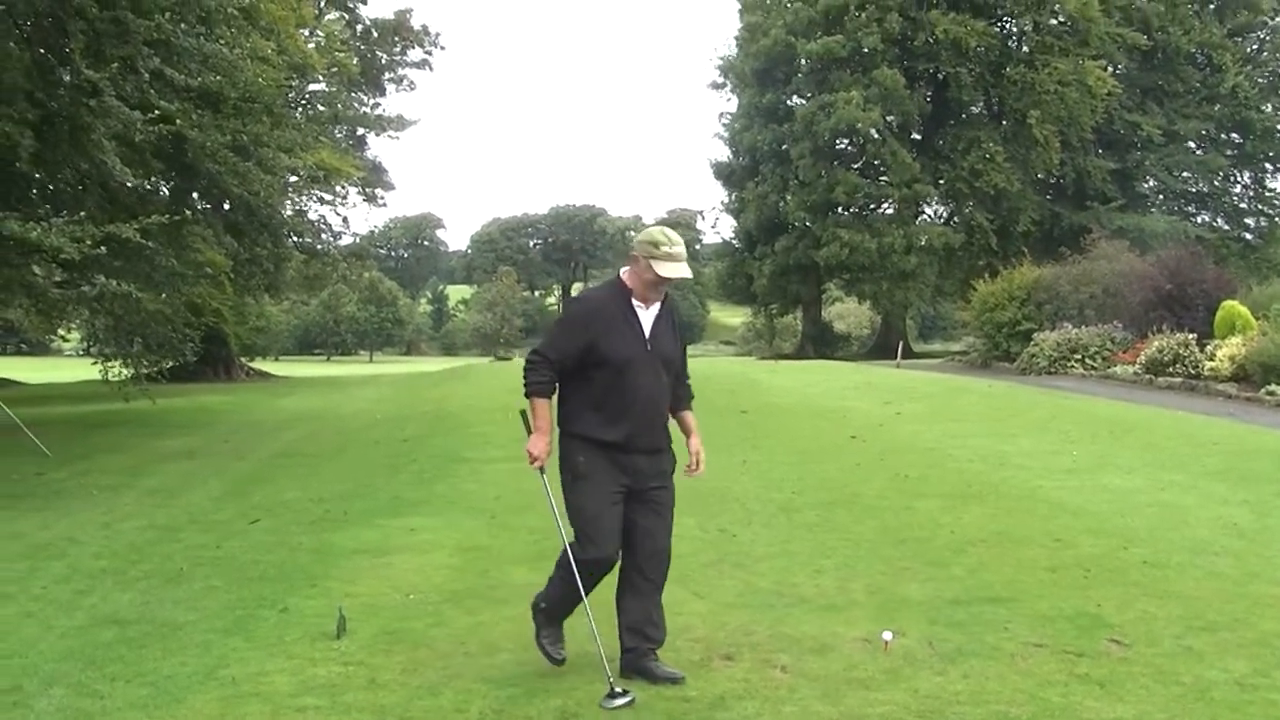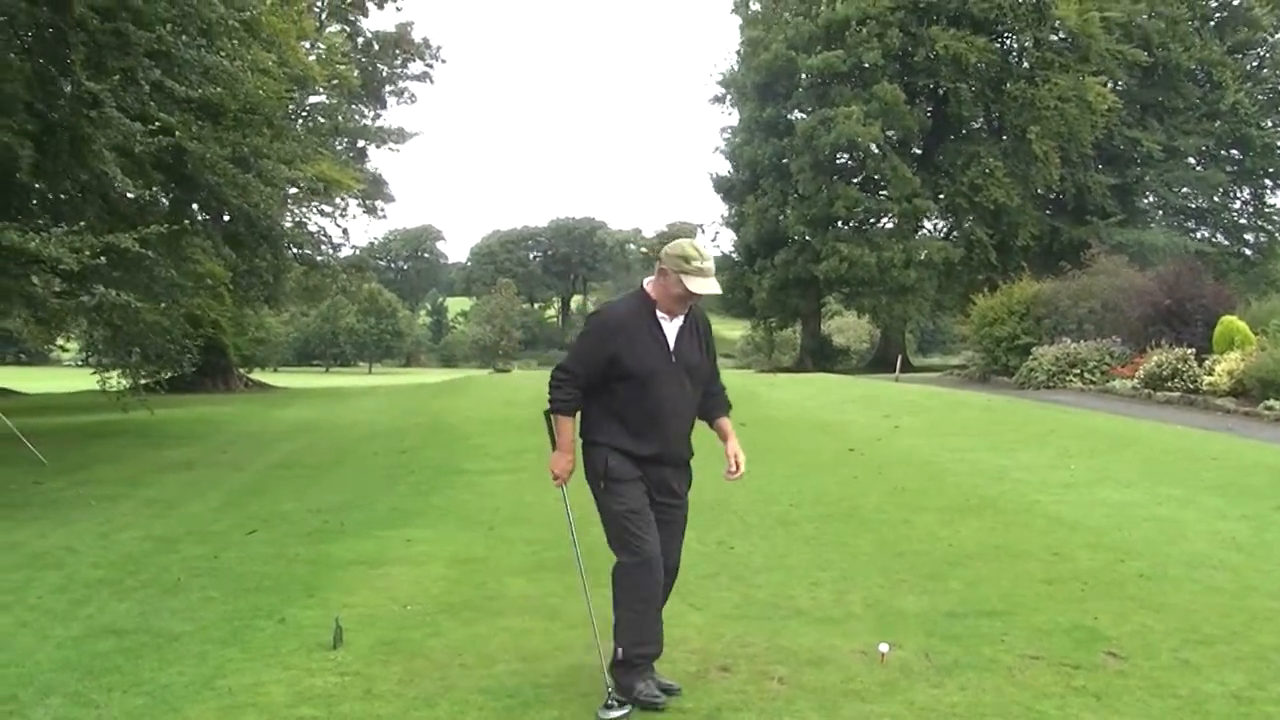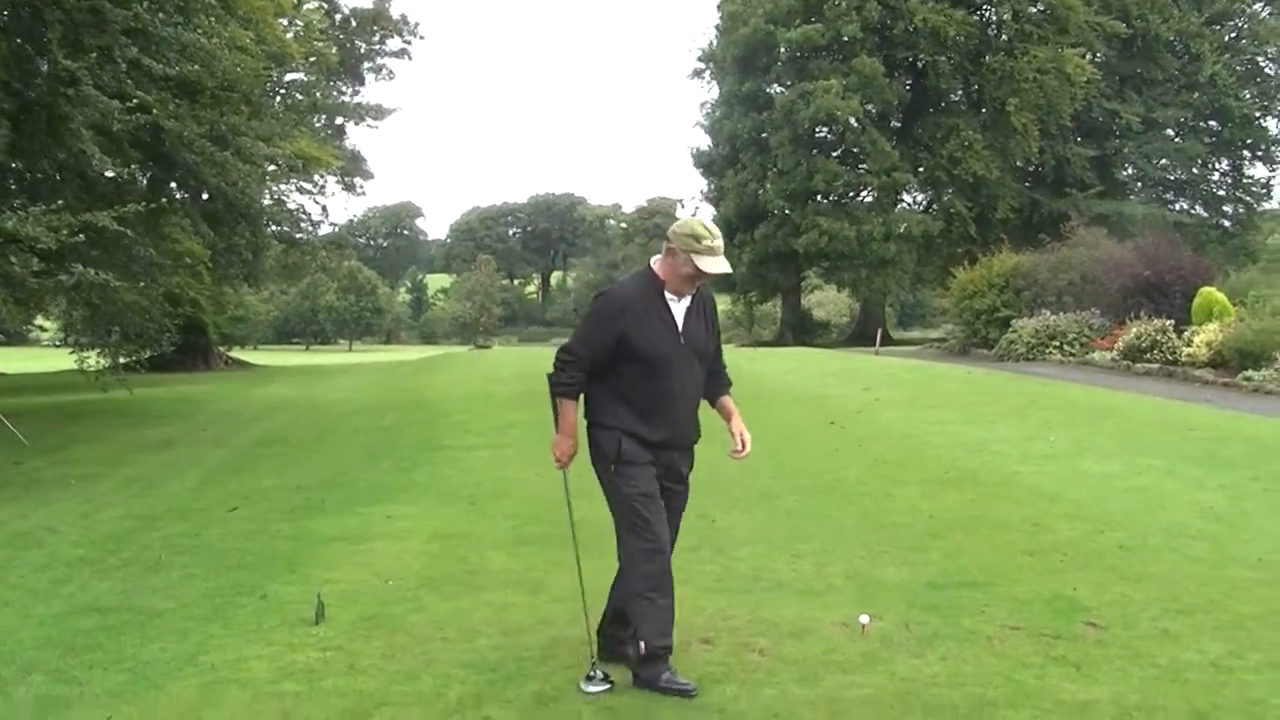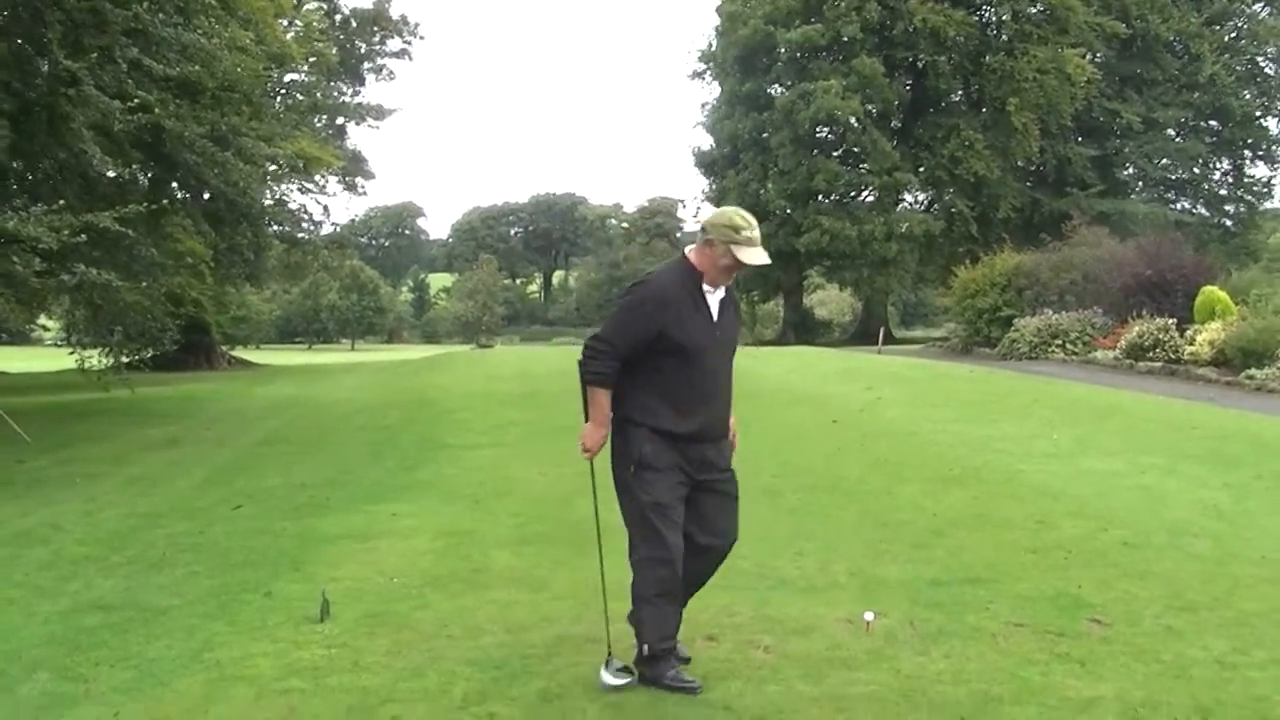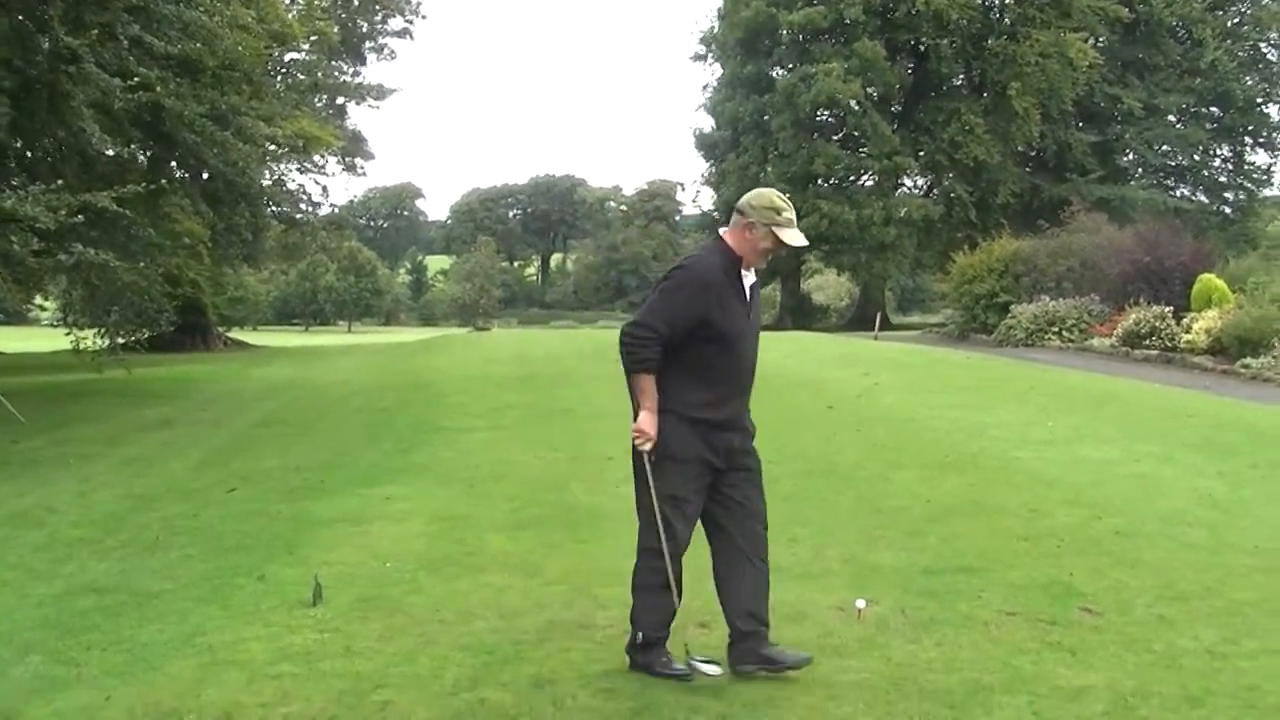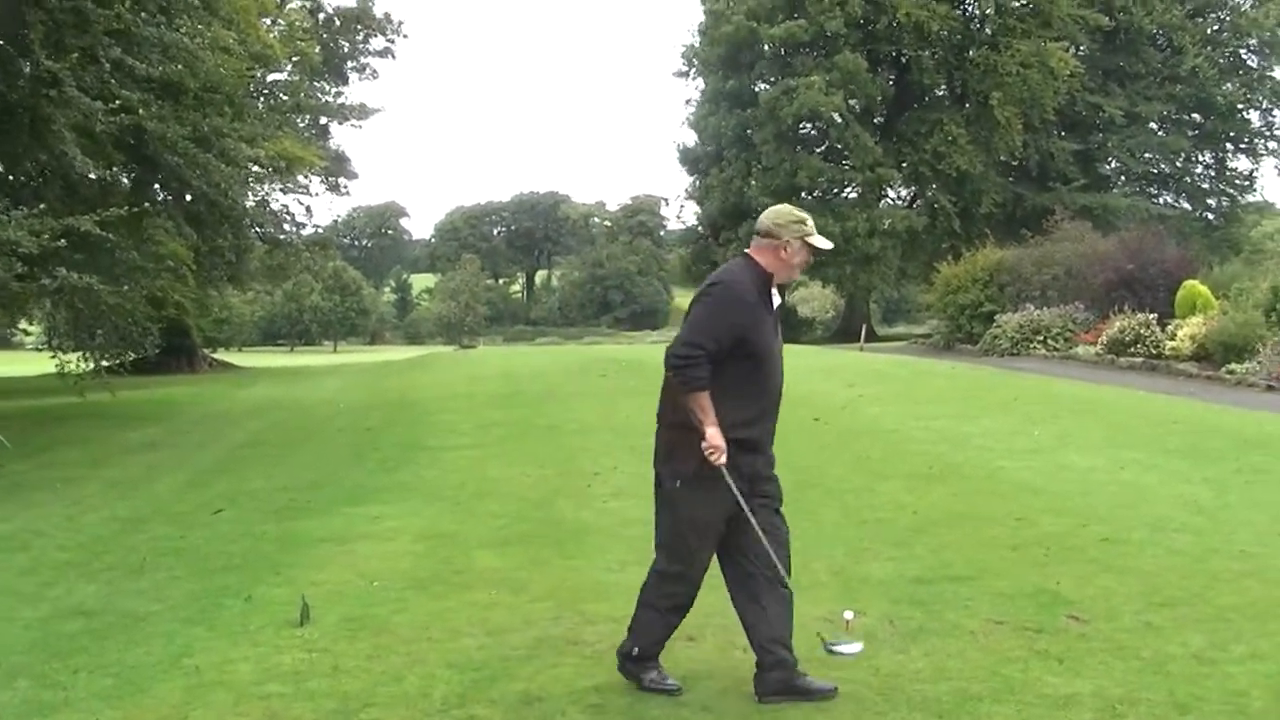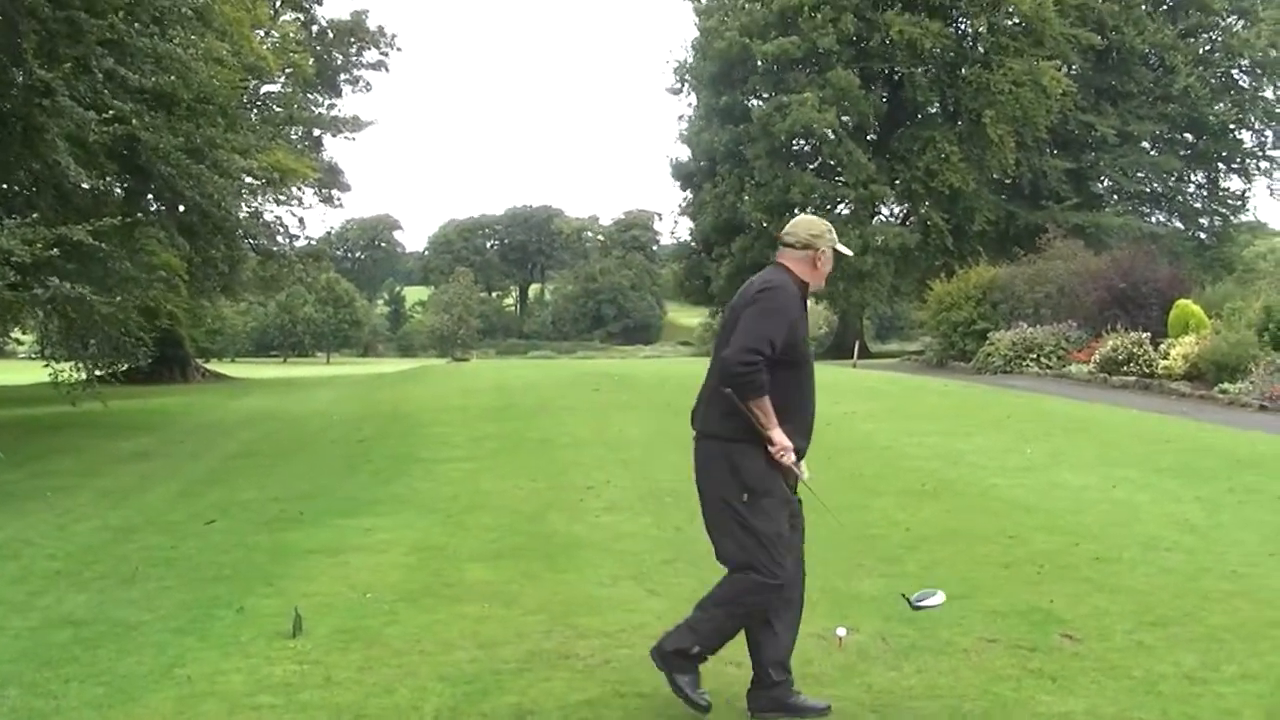
dt=0.2s
person 1, frame 1
left shoulder: (670, 313)
right shoulder: (591, 308)
left elbow: (677, 381)
right elbow: (541, 367)
left wrist: (691, 433)
right wrist: (541, 433)
left hip: (651, 456)
right hip: (594, 452)
left knee: (651, 555)
right knee: (598, 548)
left ankle: (640, 653)
right ankle: (549, 612)
person 1, frame 2
left shoulder: (697, 323)
right shoulder: (614, 320)
left elbow: (709, 388)
right elbow: (566, 383)
left wrist: (729, 438)
right wrist: (565, 450)
left hip: (672, 467)
right hip: (617, 462)
left knee: (659, 569)
right knee: (641, 561)
left ankle: (633, 662)
right ankle: (633, 668)
person 1, frame 3
left shoulder: (702, 302)
right shoulder: (622, 301)
left elbow: (713, 369)
right elbow: (570, 365)
left wrist: (732, 418)
right wrist: (566, 432)
left hip: (676, 448)
right hip: (625, 446)
left knee: (650, 549)
right knee: (649, 548)
left ankle: (617, 633)
right ankle: (649, 659)
person 1, frame 4
left shoulder: (725, 293)
right shoulder: (657, 291)
right elbow: (600, 353)
left wrist: (727, 418)
right wrist: (599, 423)
left hip: (707, 442)
right hip: (652, 444)
left knee: (716, 538)
right knee: (657, 551)
left ankle: (654, 621)
right ankle: (651, 657)
person 1, frame 5
left shoulder: (744, 275)
right shoulder: (698, 274)
right elbow: (638, 338)
right wrist: (647, 410)
left hip: (728, 429)
right hip: (678, 433)
left knee: (746, 533)
right knee: (666, 538)
left ankle: (749, 644)
right ankle: (646, 646)
person 1, frame 6
left shoulder: (762, 292)
right shoulder: (732, 289)
right elbow: (685, 359)
right wrist: (709, 428)
left hip: (743, 452)
right hip: (702, 451)
left knee: (766, 560)
right knee: (684, 558)
left ankle: (776, 672)
right ankle: (638, 654)
person 1, frame 7
left shoulder: (769, 290)
right shoulder: (777, 293)
right elbow: (742, 364)
right wrist: (775, 429)
left hip: (740, 453)
right hip: (740, 456)
left knee: (780, 571)
right knee: (764, 571)
right ankle: (680, 649)
